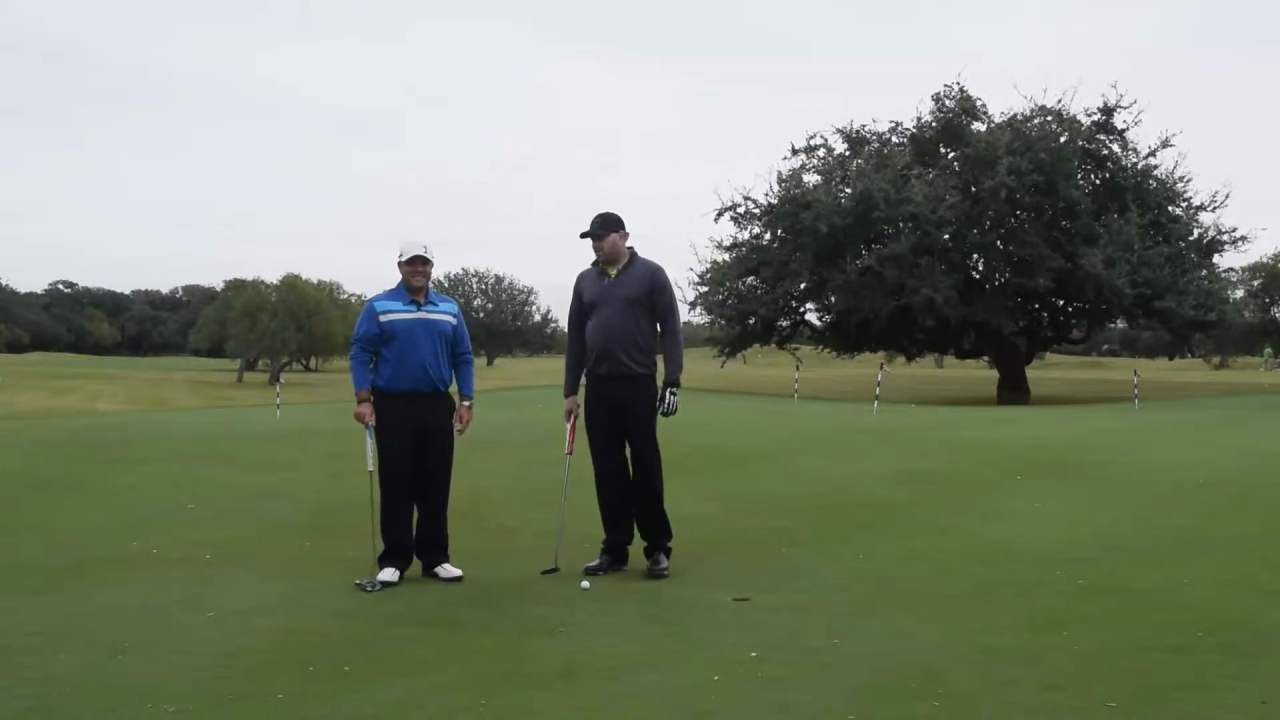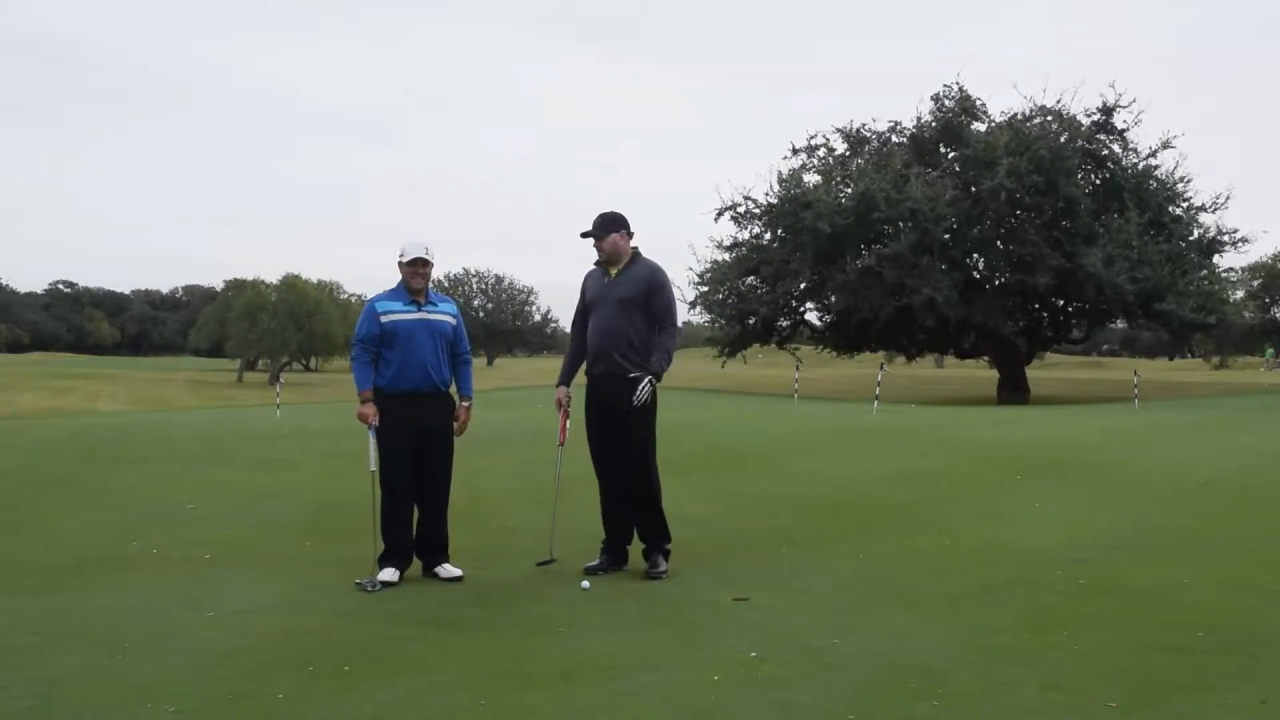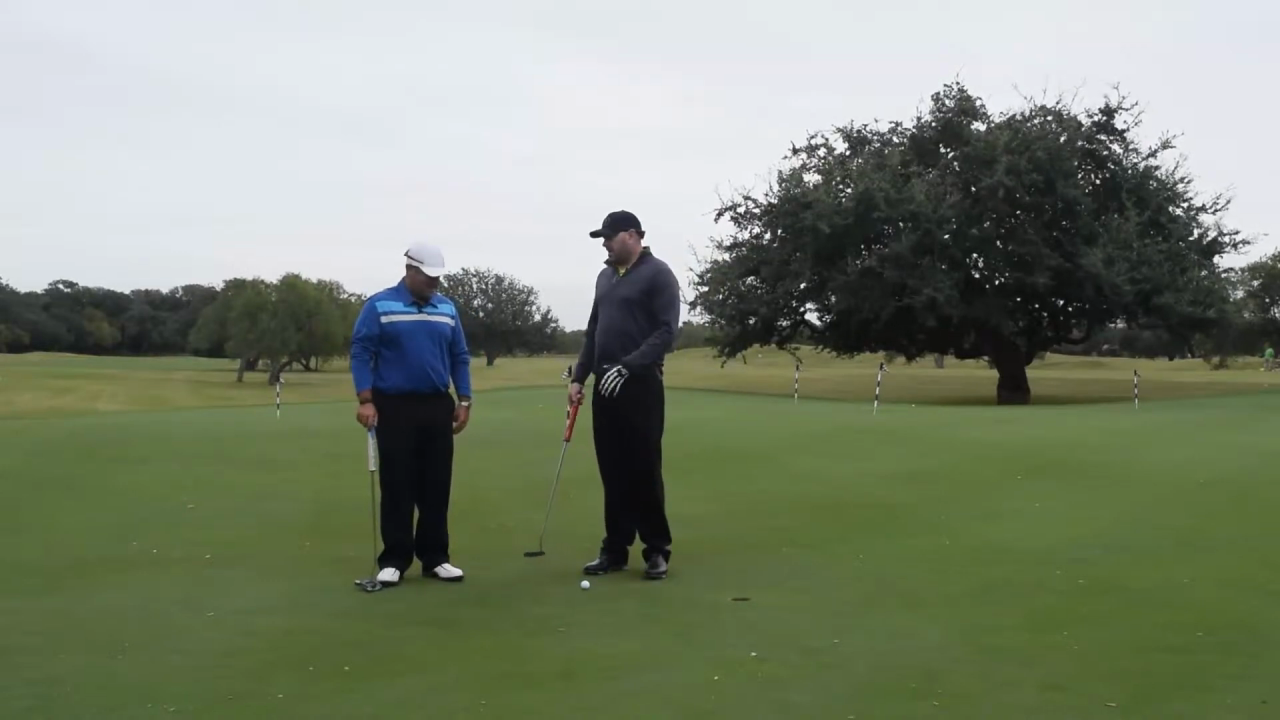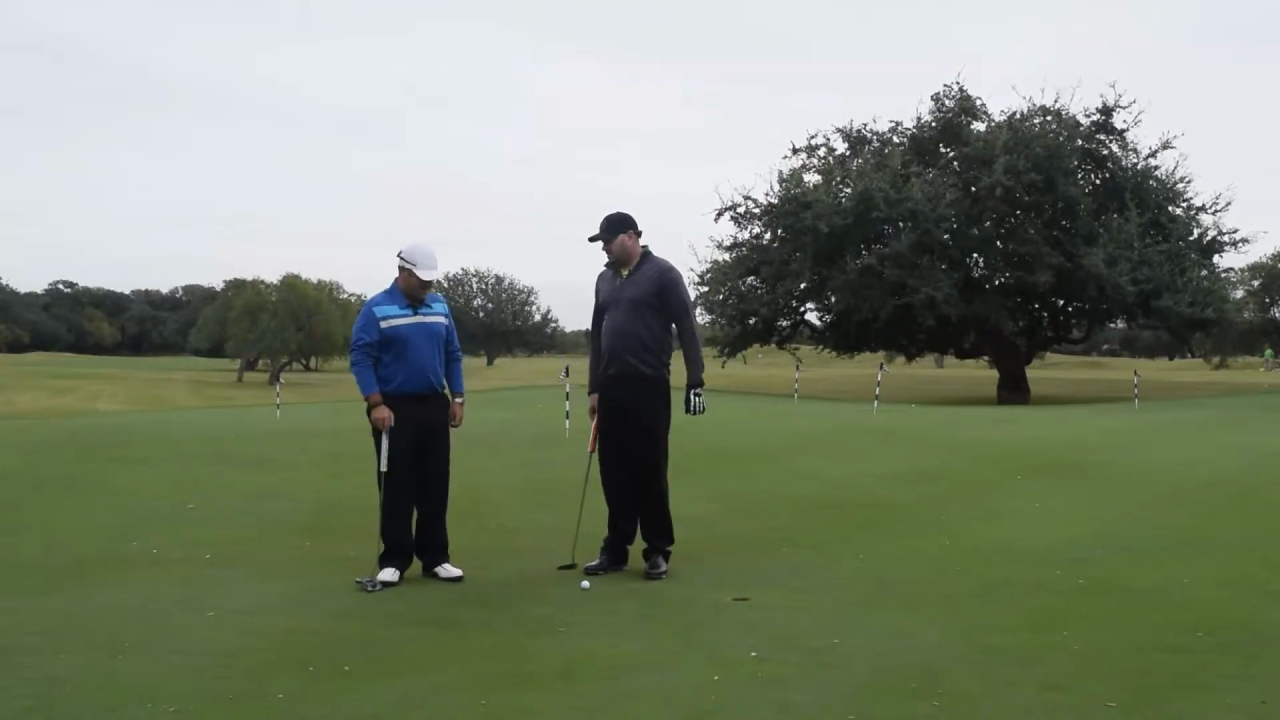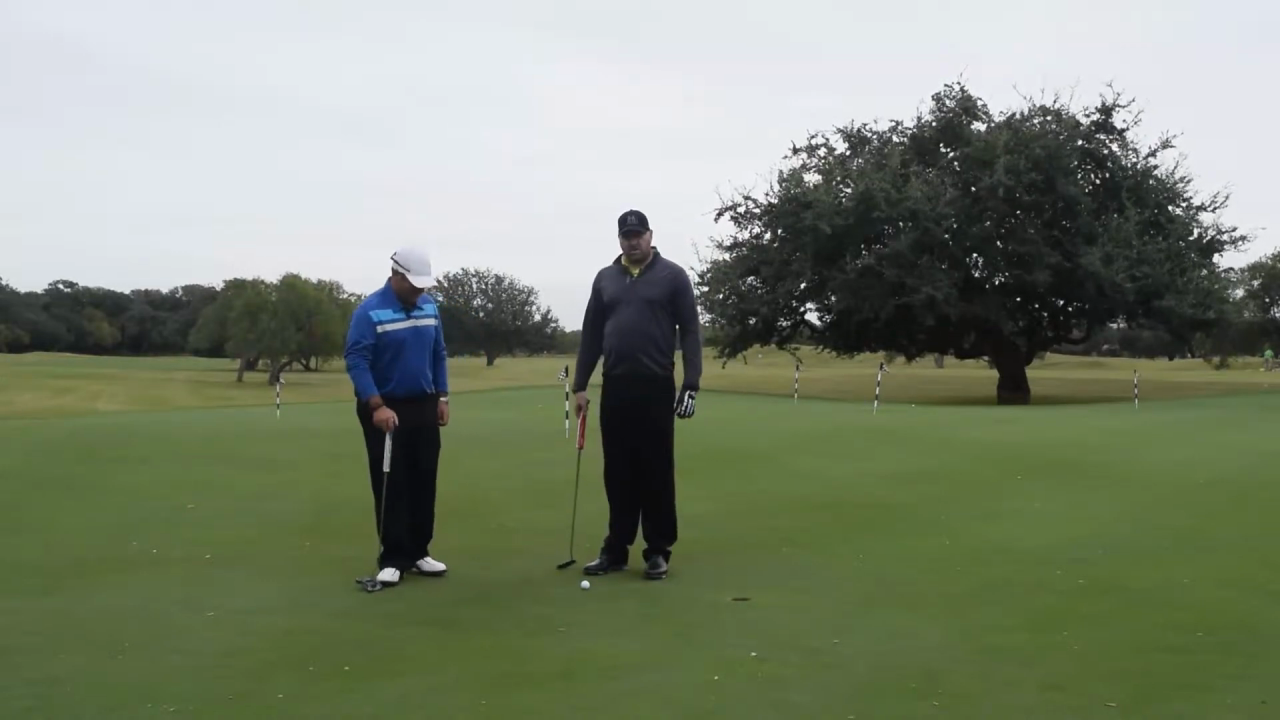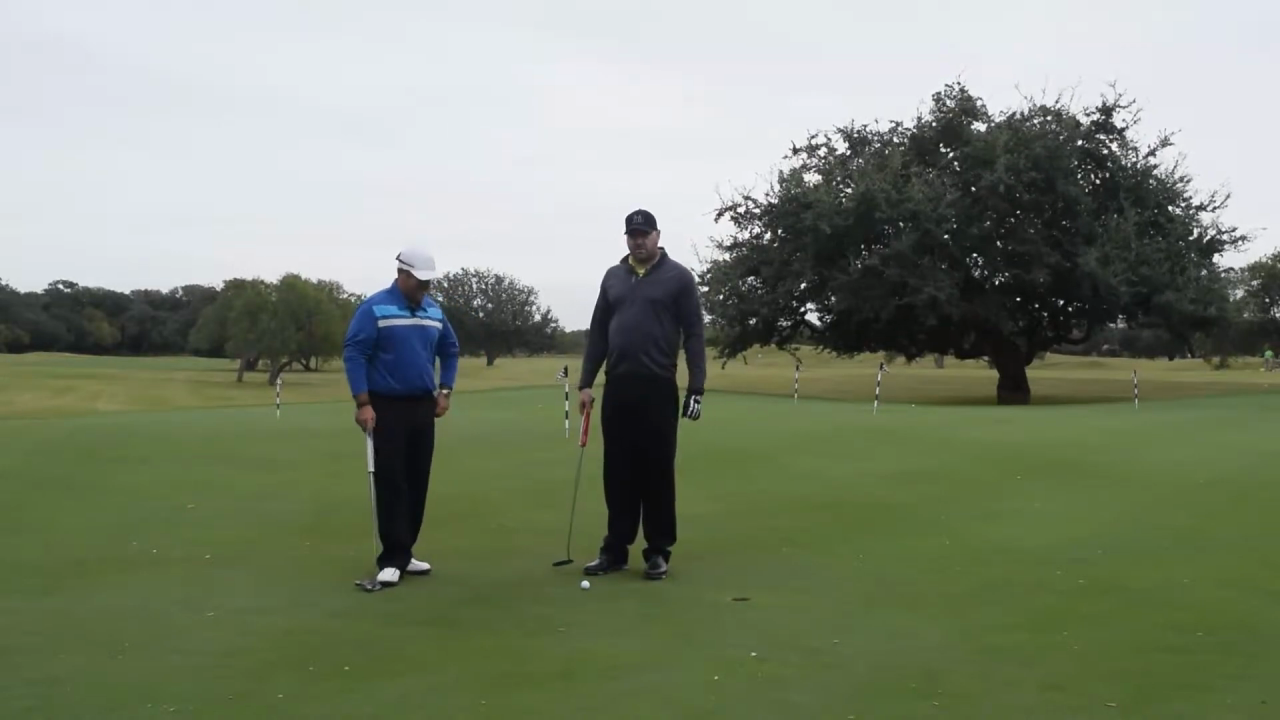
dt=0.5s
person 1, frame 1
left shoulder: (650, 274)
right shoulder: (585, 280)
left elbow: (670, 329)
right elbow: (575, 338)
left wrist: (672, 381)
right wrist: (570, 390)
left hip: (639, 385)
right hip: (598, 388)
left knee: (646, 467)
right knee: (607, 471)
left ankle: (658, 546)
right ankle: (615, 548)
person 1, frame 2
left shoulder: (650, 274)
right shoulder: (592, 279)
left elbow: (668, 329)
right elbow: (579, 333)
left wrist: (654, 373)
right wrist: (564, 380)
left hip: (634, 387)
right hip: (598, 386)
left knee: (641, 469)
right knee: (607, 471)
left ankle: (657, 549)
right ankle: (615, 548)
person 1, frame 3
left shoulder: (658, 274)
right shoulder: (605, 276)
left elbow: (665, 333)
left wrist: (627, 367)
right wrist: (578, 376)
left hip: (641, 386)
right hip: (605, 388)
left knee: (644, 469)
right knee: (613, 471)
left ankle: (657, 549)
right ankle: (615, 548)
person 1, frame 4
left shoulder: (662, 273)
right shoulder: (604, 279)
left elbow: (686, 328)
left wrist: (695, 382)
right wrist: (594, 387)
left hip: (649, 387)
right hip: (612, 387)
left knee: (650, 470)
right knee: (614, 471)
left ankle: (658, 550)
right ankle: (616, 548)
person 1, frame 5
left shoulder: (672, 276)
right shoulder: (605, 278)
left elbow: (690, 331)
right elbow: (591, 334)
left wrist: (691, 384)
right wrist: (580, 385)
left hip: (656, 387)
right hip: (614, 386)
left knee: (656, 470)
right knee: (618, 471)
left ankle: (658, 550)
right ankle: (616, 548)
person 1, frame 6
left shoulder: (678, 277)
right shoulder: (613, 276)
left elbow: (694, 335)
right elbow: (598, 332)
left wrist: (696, 388)
right wrist: (586, 382)
left hip: (658, 387)
right hip: (617, 386)
left knee: (657, 471)
right knee: (617, 471)
left ankle: (658, 551)
right ankle: (615, 549)
person 2, frame 1
left shoulder: (449, 308)
right shoulder: (378, 306)
left elbow: (463, 357)
right elbow: (360, 354)
left wrist: (466, 401)
right wrist: (363, 399)
left hip: (437, 406)
right hip: (393, 406)
left knee: (436, 486)
right knee: (396, 486)
left ankle: (435, 557)
right ankle: (394, 560)
person 2, frame 2
left shoulder: (449, 308)
right shoulder: (379, 306)
left elbow: (462, 357)
right elbow: (362, 354)
left wrist: (465, 401)
right wrist: (366, 400)
left hip: (438, 406)
right hip: (394, 407)
left knee: (436, 486)
right knee: (396, 486)
left ankle: (435, 557)
right ankle: (394, 560)
person 2, frame 3
left shoulder: (447, 309)
right shoulder: (379, 305)
left elbow: (459, 357)
right elbow: (360, 353)
left wrist: (464, 400)
right wrist: (365, 400)
left hip: (437, 406)
right hip: (394, 407)
left knee: (436, 486)
right knee: (397, 486)
left ankle: (435, 557)
right ankle: (394, 560)
person 2, frame 4
left shoulder: (440, 307)
right shoulder: (376, 309)
left elbow: (452, 354)
right elbow: (360, 359)
left wrist: (457, 398)
right wrist: (376, 404)
left hip: (434, 406)
right hip: (392, 409)
left knee: (435, 486)
right knee: (396, 487)
left ankle: (435, 558)
right ankle: (394, 560)
person 2, frame 5
left shoulder: (429, 306)
right shoulder: (370, 312)
left elbow: (438, 354)
right elbow: (357, 362)
left wrist: (442, 397)
right wrist: (378, 406)
left hip: (423, 406)
right hip: (383, 409)
left knee: (424, 482)
right knee: (390, 486)
left ankle: (418, 552)
right ankle: (393, 559)
person 2, frame 6
left shoulder: (434, 310)
right shoulder: (374, 308)
left elbow: (450, 350)
right elbow: (353, 355)
left wrist: (445, 391)
right wrist: (363, 403)
left hip: (422, 407)
right hip: (386, 407)
left knee: (416, 483)
right knee: (390, 484)
left ankle: (404, 552)
right ankle: (392, 559)
